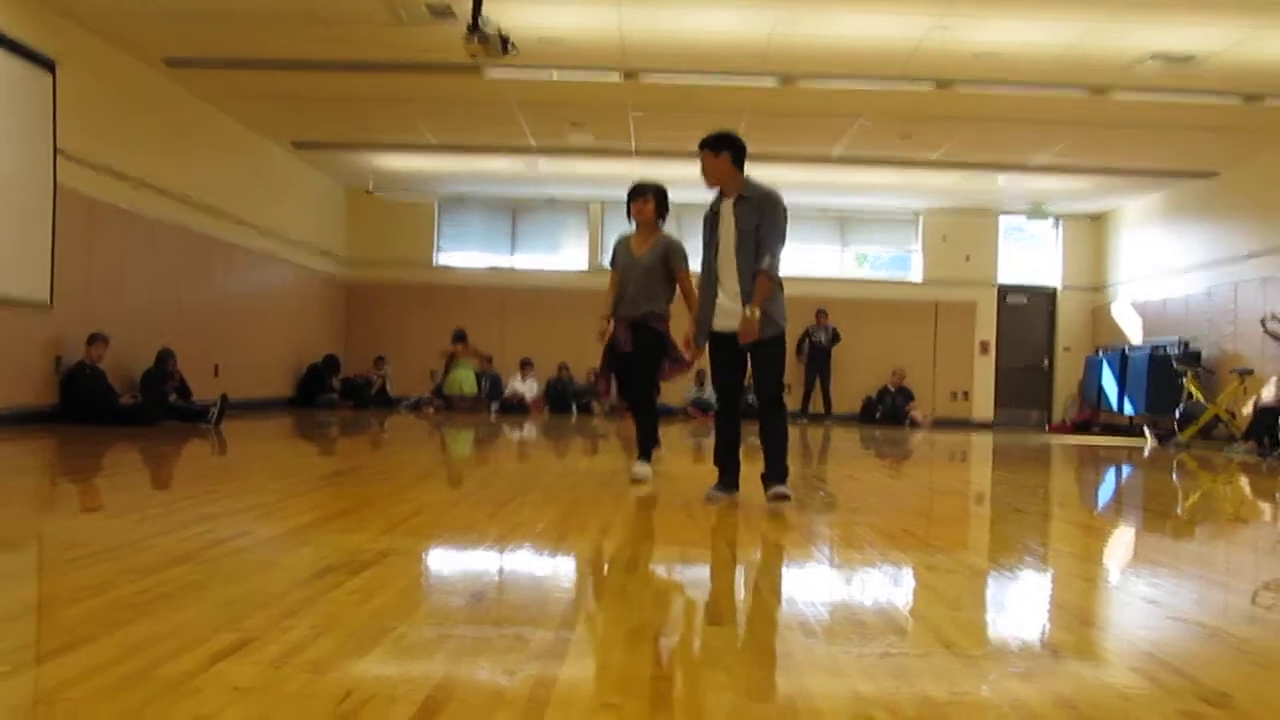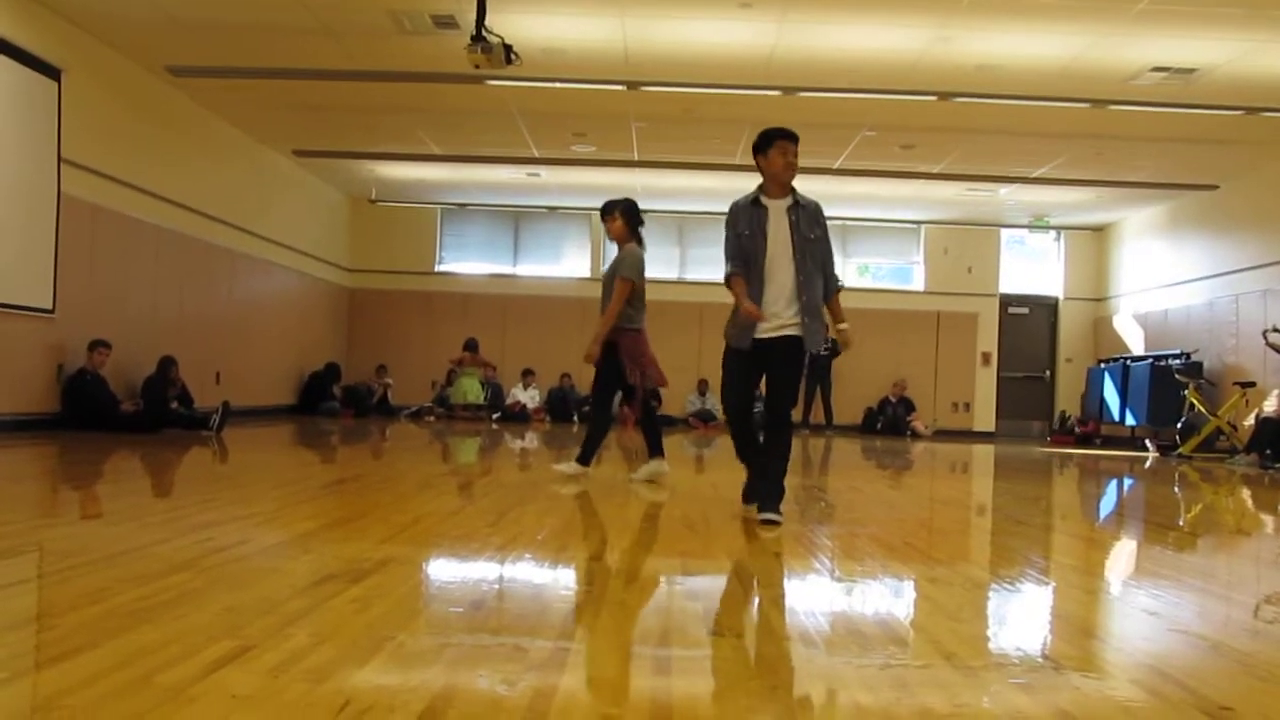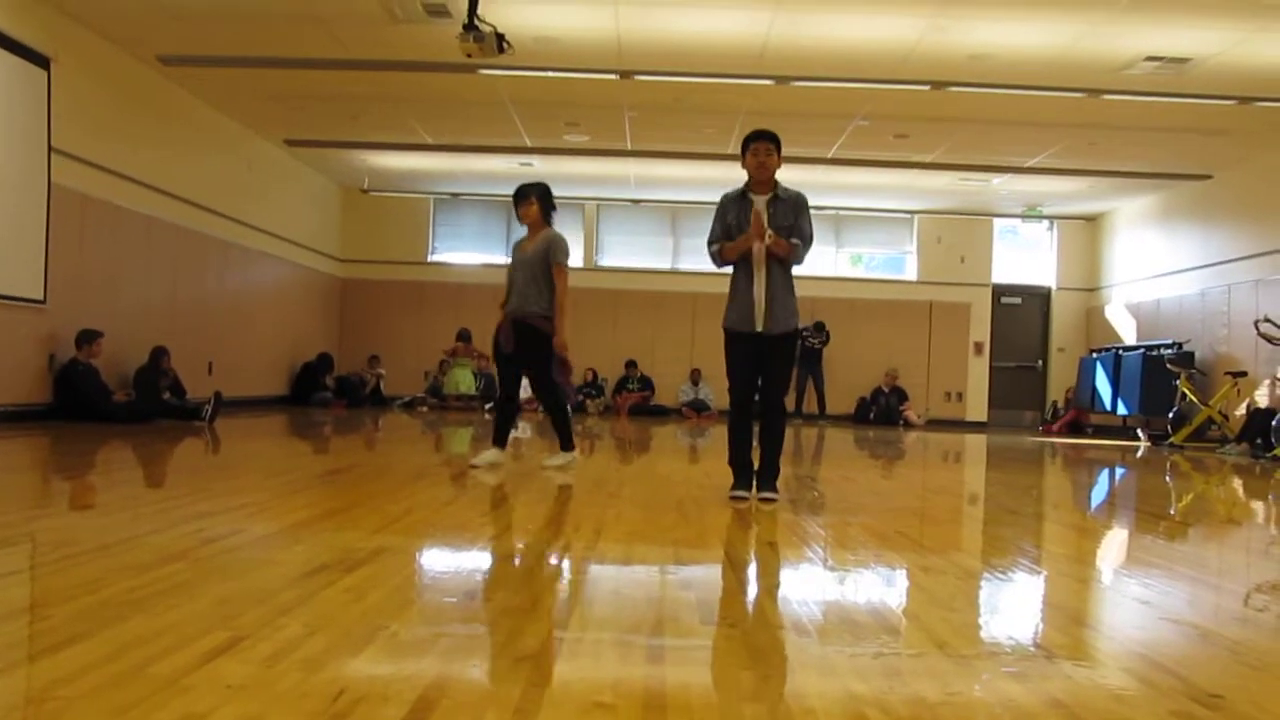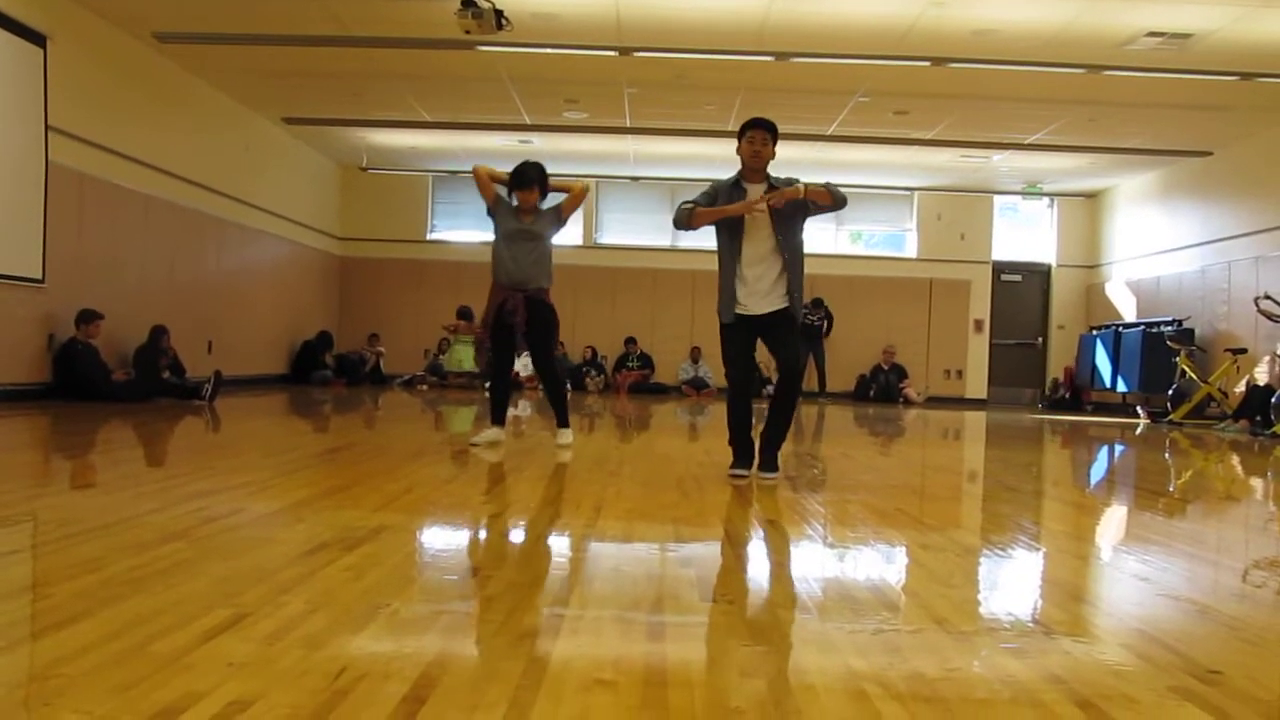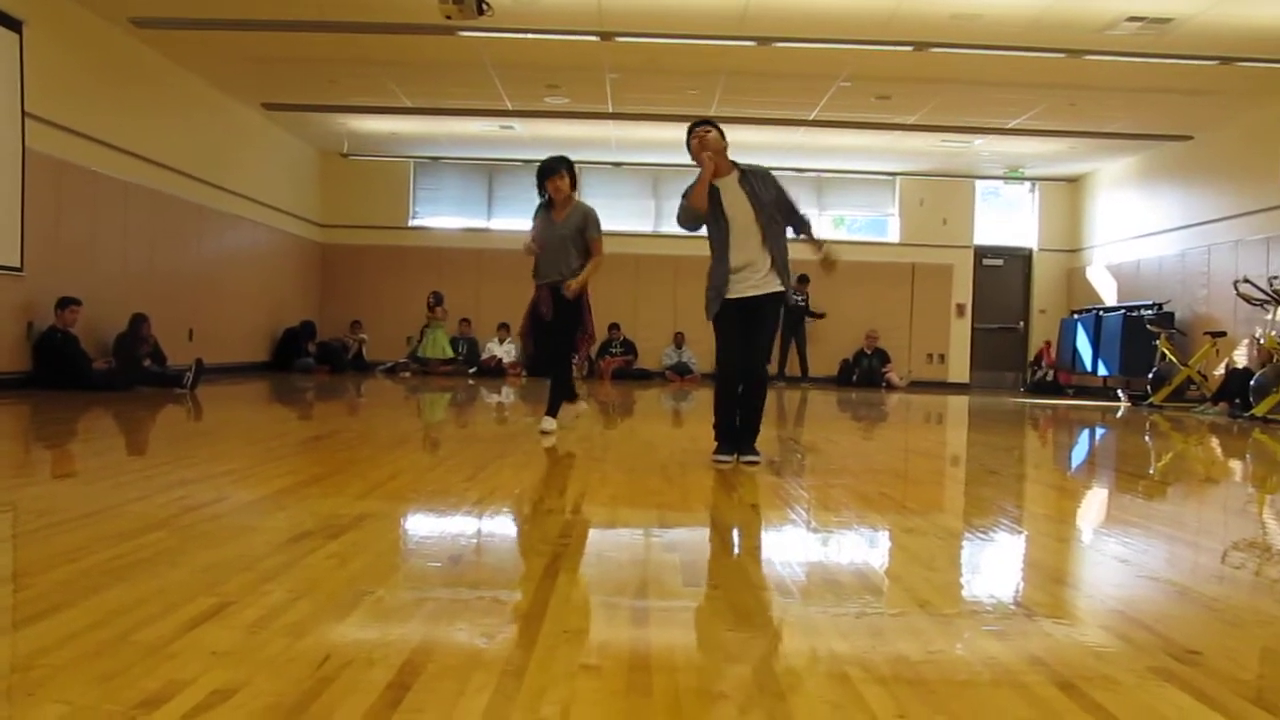
dt=1s
person 1, frame 1
left shoulder: (766, 201)
right shoulder: (713, 213)
left elbow: (768, 261)
left wrist: (754, 312)
right wrist: (700, 325)
left hip: (764, 322)
right hip: (722, 325)
left knee: (770, 397)
right knee: (727, 402)
left ankle: (776, 477)
right ankle: (727, 477)
person 1, frame 2
left shoulder: (811, 212)
right shoulder: (741, 211)
left elbow: (826, 272)
right elbow: (735, 265)
left wrist: (840, 320)
right wrist: (743, 300)
left hip: (791, 331)
right hip: (747, 331)
left knee: (779, 415)
right knee: (735, 406)
left ankle: (769, 498)
right ankle: (756, 471)
person 1, frame 3
left shoulder: (795, 203)
right shoulder: (730, 203)
left elbow: (799, 251)
right elbow: (717, 253)
left wrist: (766, 235)
right wrist: (748, 236)
left hip: (781, 320)
right hip: (740, 321)
left knee: (773, 400)
right knee: (741, 399)
left ankle: (768, 478)
right ankle: (741, 476)
person 1, frame 4
left shoulder: (790, 192)
right shoulder: (721, 191)
left elbow: (838, 199)
right elbow: (682, 218)
left wrist: (801, 191)
right wrist: (731, 209)
left hip: (780, 306)
right hip: (736, 308)
left knee: (792, 372)
right knee: (739, 382)
left ankle: (770, 450)
right ankle: (742, 454)
person 1, frame 5
left shoulder: (759, 177)
right shoulder: (698, 190)
left elbow: (791, 215)
right elbow: (689, 221)
left wrist: (819, 247)
right wrist: (706, 174)
left hip: (767, 290)
right hip: (728, 295)
left knee: (756, 368)
right knee: (728, 367)
left ankle: (747, 439)
right ankle: (725, 439)
person 2, frame 1
left shoulder: (669, 245)
right shoulder: (622, 244)
left elbow: (687, 290)
right elbow: (614, 286)
right wrist: (606, 318)
left hip: (651, 327)
right hip: (623, 327)
left knee: (644, 391)
right knee: (627, 390)
left ankle: (644, 458)
right ankle: (651, 443)
person 2, frame 2
left shoulder: (630, 254)
right shoulder: (625, 255)
left elbow: (617, 302)
left wrist: (596, 341)
right wrist: (601, 340)
left hip: (621, 339)
right hip: (625, 339)
left knee: (601, 401)
right knee: (638, 402)
left ankle: (583, 462)
right ankle: (656, 459)
person 2, frame 3
left shoulder: (554, 241)
right shoulder: (518, 246)
left elbow: (561, 289)
left wrist: (560, 332)
right wrist: (503, 316)
left hip: (538, 327)
right hip: (511, 326)
left knee: (546, 390)
right knee: (506, 391)
left ankle: (567, 449)
right ankle: (498, 448)
person 2, frame 4
left shoulder: (551, 217)
right shoulder: (501, 211)
left elbow: (582, 188)
right elbow: (478, 172)
left wrist: (551, 185)
right wrist: (508, 179)
left hip: (537, 300)
right hip: (503, 299)
left knee: (545, 365)
right knee: (500, 365)
left ankle: (563, 426)
right ankle: (497, 426)
person 2, frame 5
left shoulder: (585, 213)
right shoulder: (542, 211)
left elbow: (597, 255)
left wrist: (580, 280)
right wrist: (529, 247)
left hip: (569, 294)
right hip: (543, 292)
left knee: (561, 355)
right knee: (543, 354)
left ankle: (551, 414)
right ankle: (573, 399)
